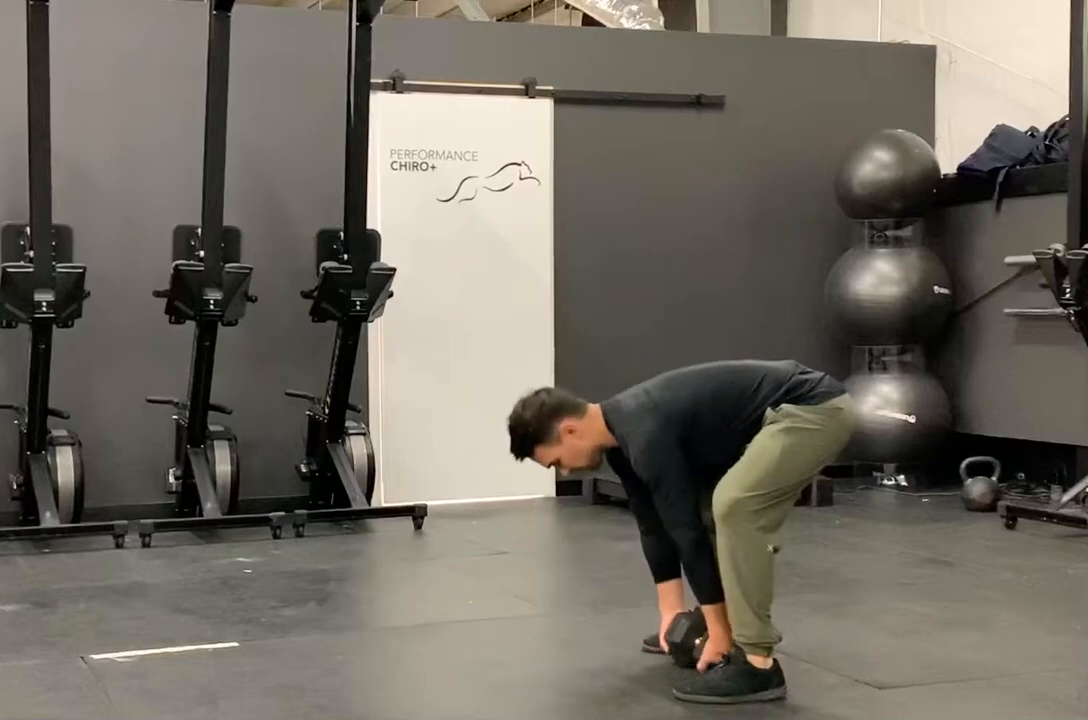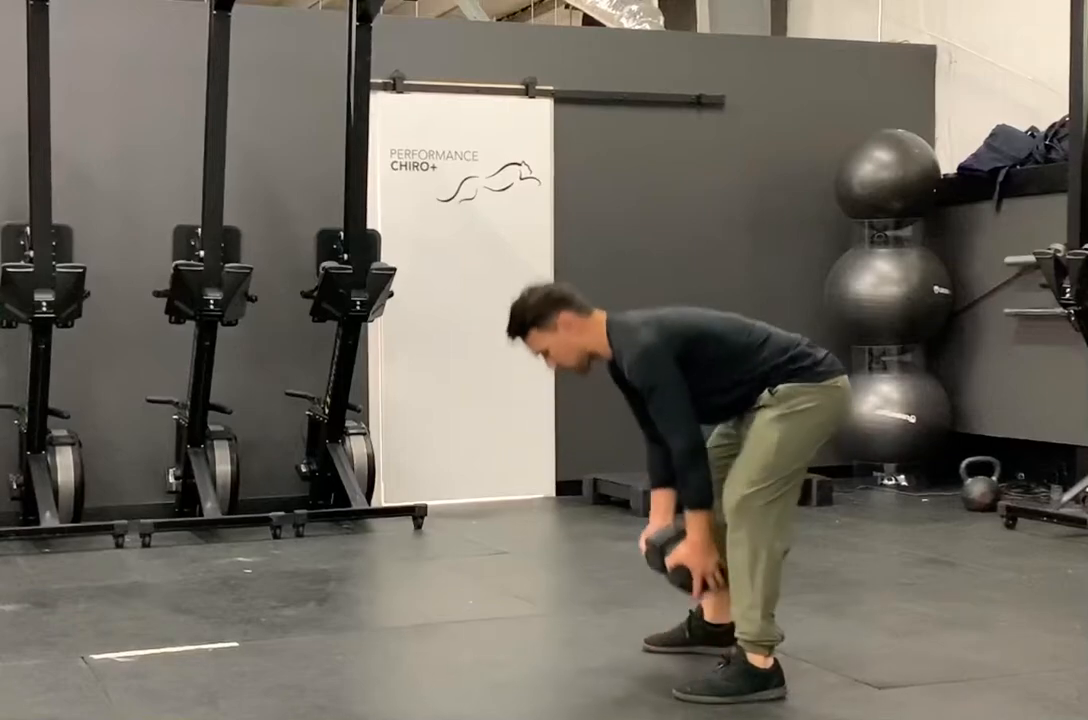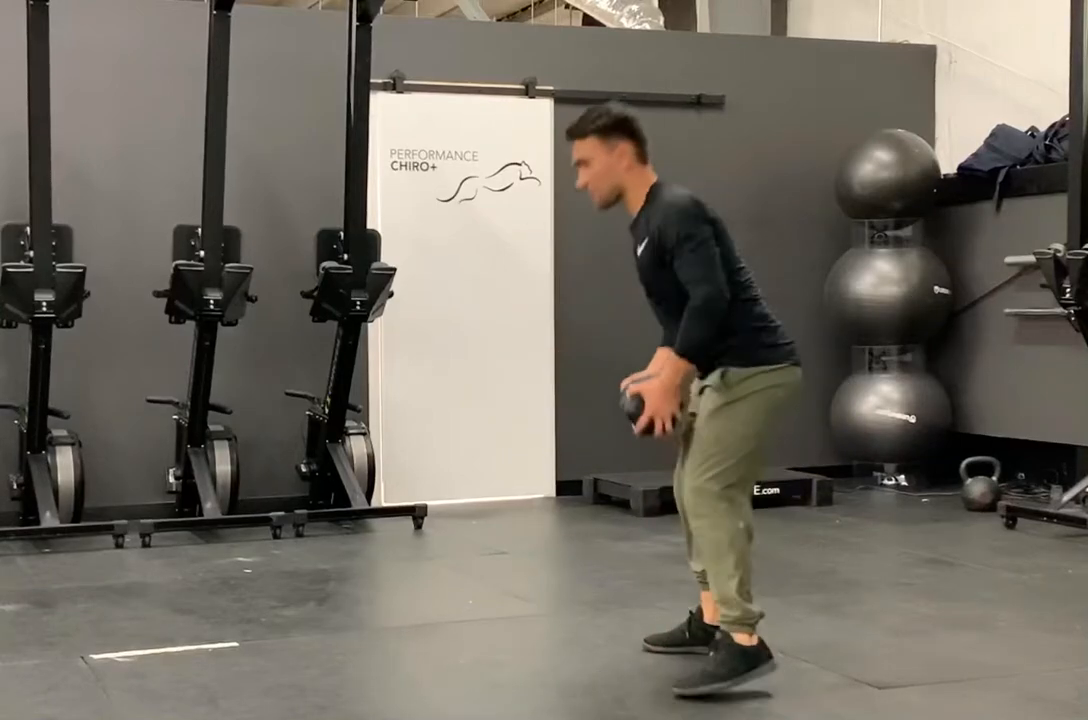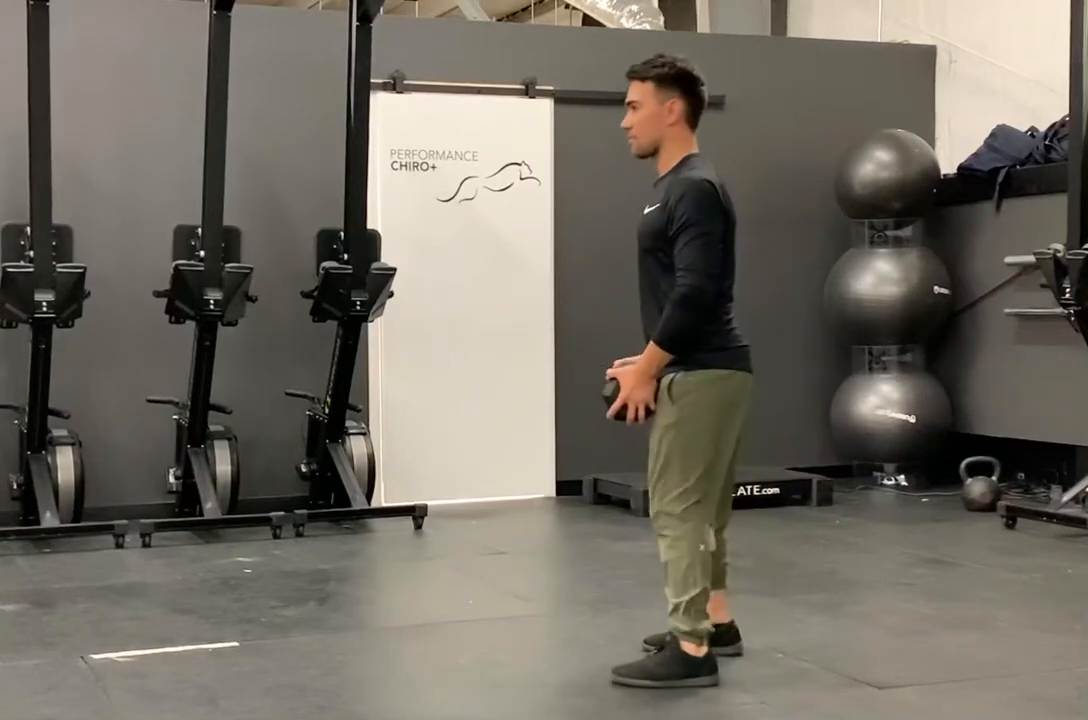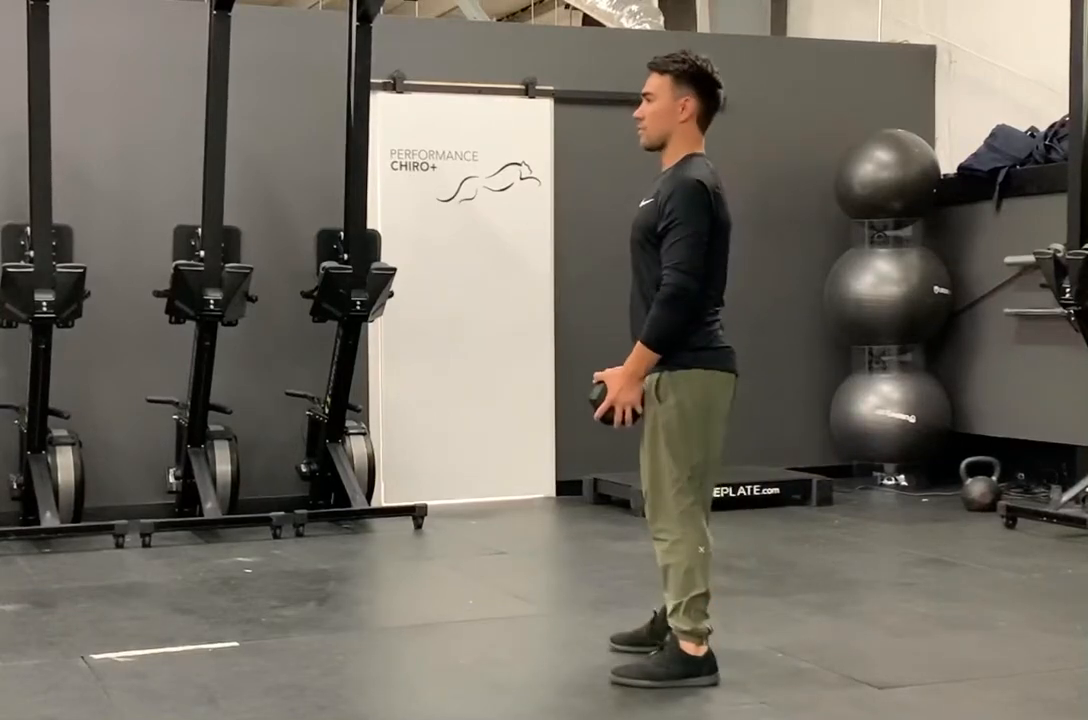
dt=0.3s
person 1, frame 1
left shoulder: (648, 437)
right shoulder: (622, 436)
left elbow: (691, 533)
right elbow: (656, 526)
left wrist: (718, 632)
right wrist: (670, 608)
left hip: (814, 410)
right hip: (787, 409)
right knee: (702, 500)
left ankle: (757, 663)
right ankle: (728, 631)
person 1, frame 2
left shoulder: (643, 351)
right shoulder: (624, 353)
left elbow: (687, 445)
right elbow: (661, 440)
left wrist: (696, 540)
right wrist: (661, 518)
left hip: (806, 387)
right hip: (777, 388)
right knee: (710, 481)
left ankle: (758, 662)
right ankle: (715, 620)
person 1, frame 3
left shoulder: (676, 211)
right shoulder: (645, 222)
left elbow: (712, 301)
left wrist: (669, 384)
right wrist: (658, 370)
left hip: (755, 367)
right hip: (726, 368)
left knee: (709, 493)
right knee: (697, 487)
left ankle: (743, 642)
right ankle: (712, 617)
person 1, frame 4
left shoulder: (694, 188)
right shoulder: (672, 187)
left elbow: (696, 293)
left wrist: (645, 369)
right wrist: (649, 358)
left hip: (701, 372)
right hip: (699, 368)
left knee: (677, 506)
right knee: (697, 504)
left ankle: (691, 649)
right ankle: (716, 621)
person 1, frame 5
left shoulder: (690, 186)
right shoulder: (677, 184)
left elbow: (679, 294)
left wrist: (630, 371)
right wrist: (638, 368)
left hip: (687, 372)
right hip: (678, 369)
left knee: (676, 508)
right knee: (669, 504)
left ankle: (691, 649)
right ankle: (675, 619)
